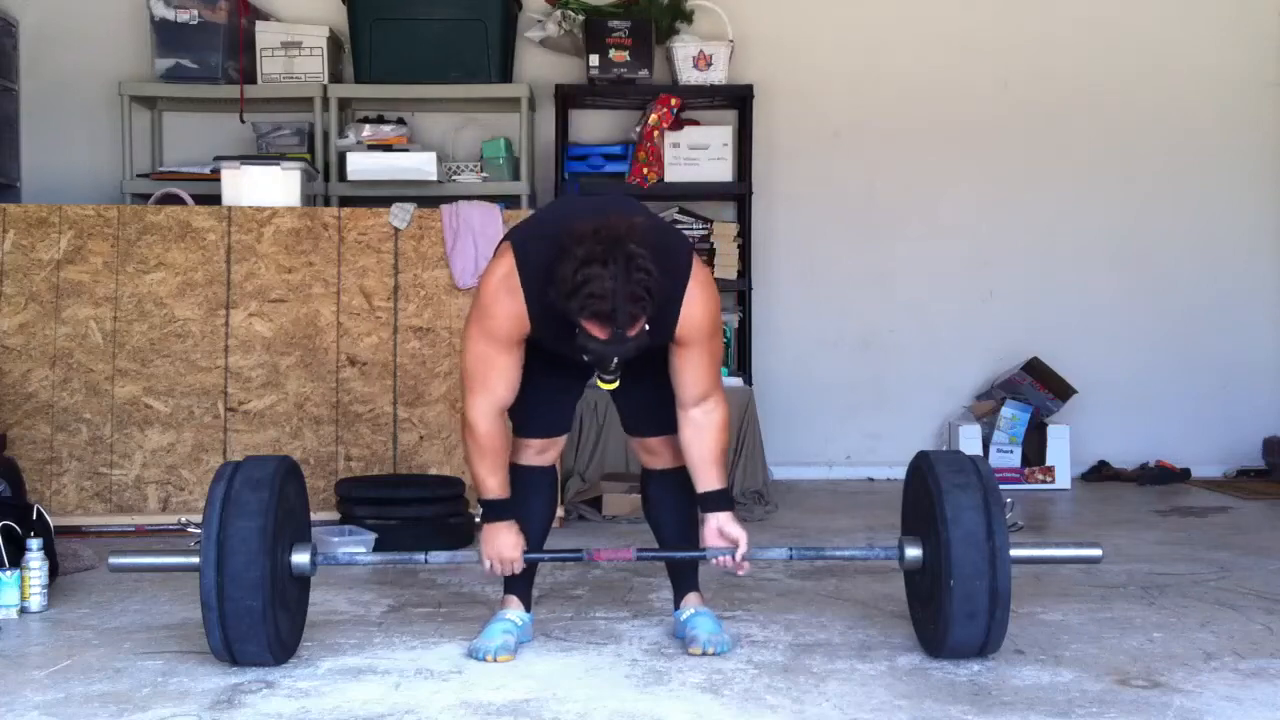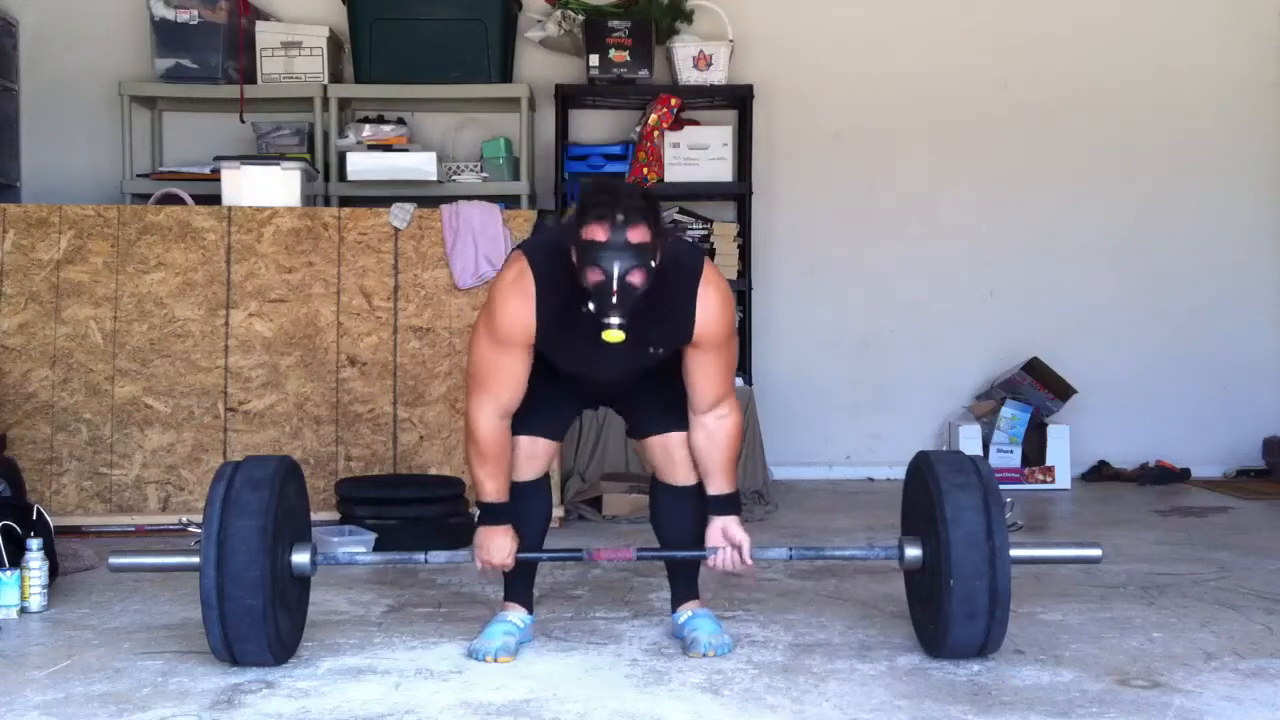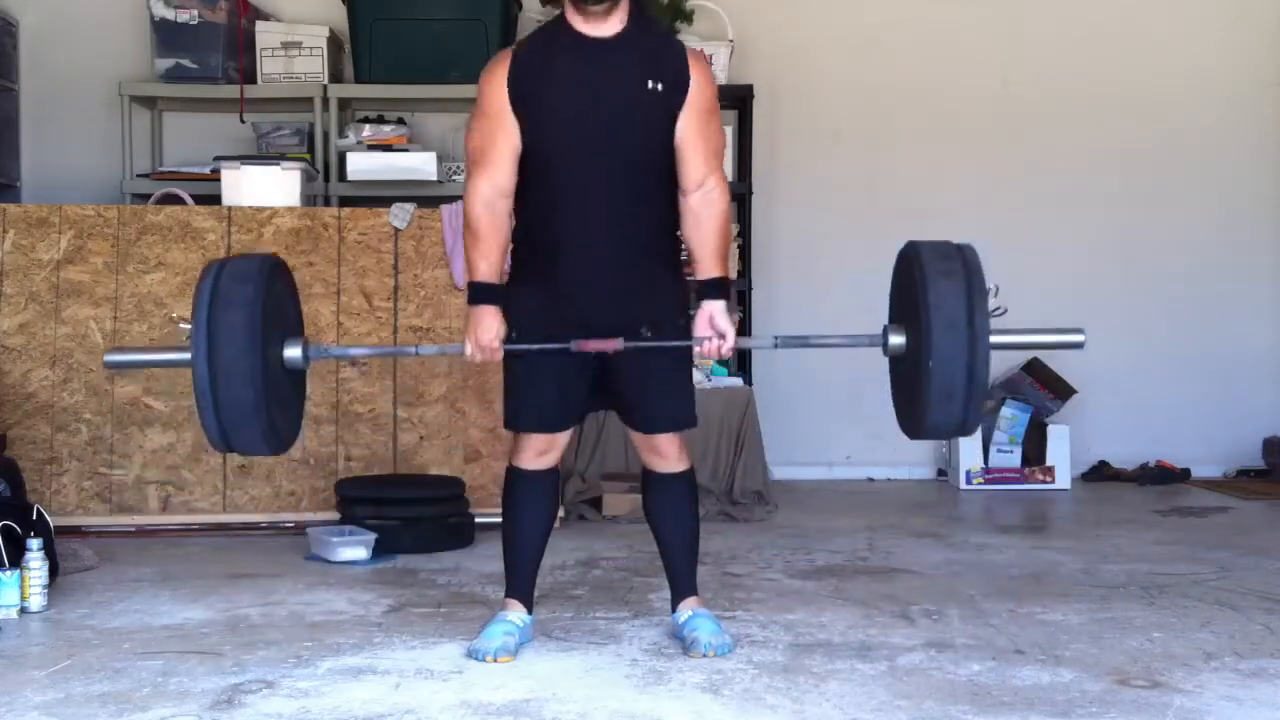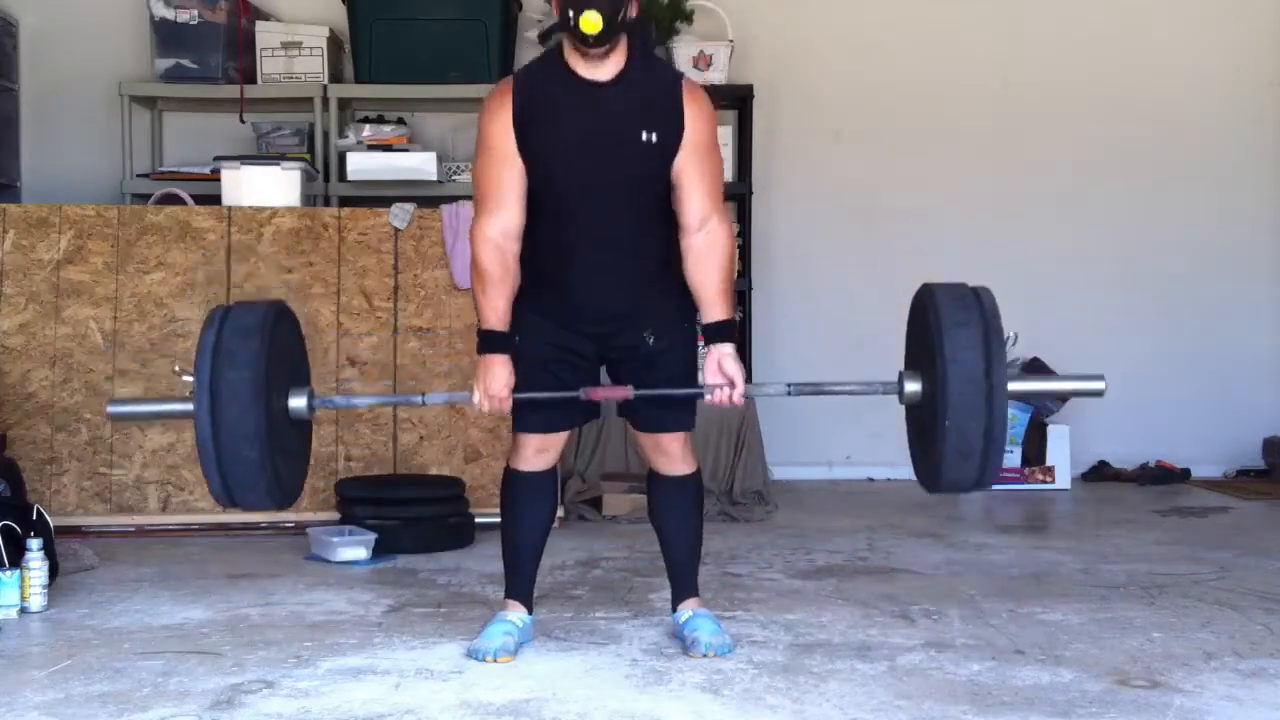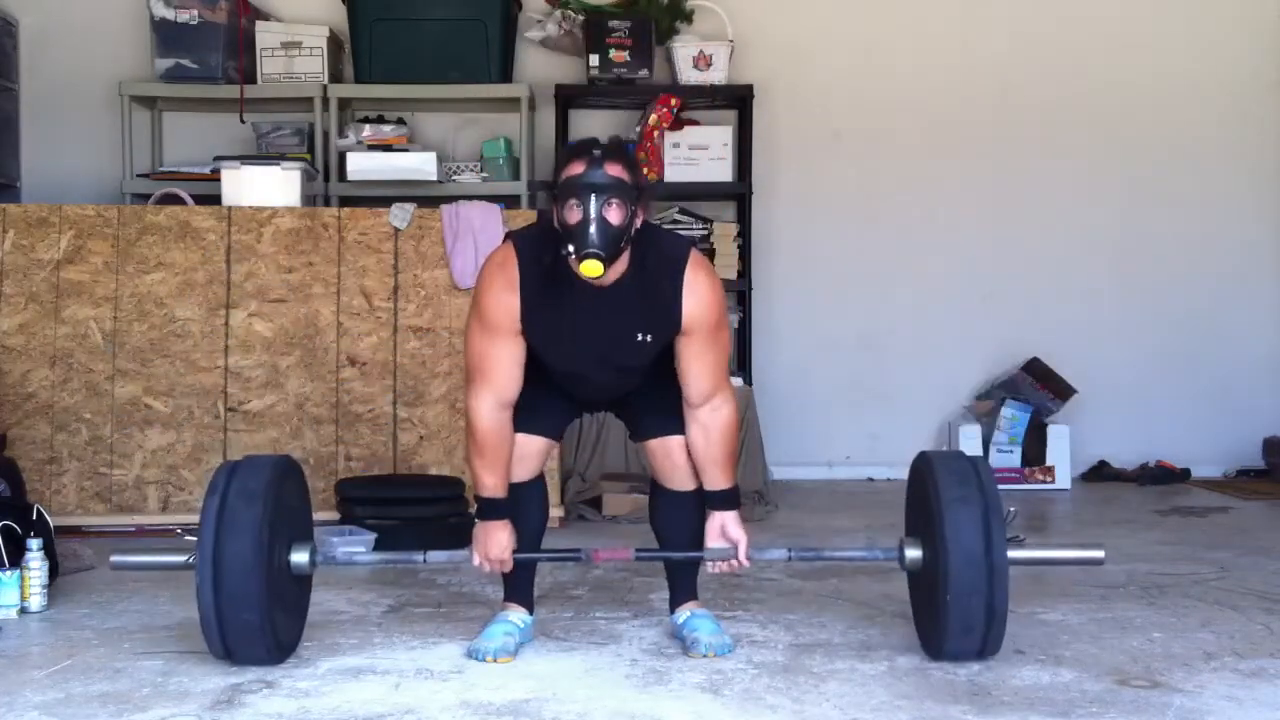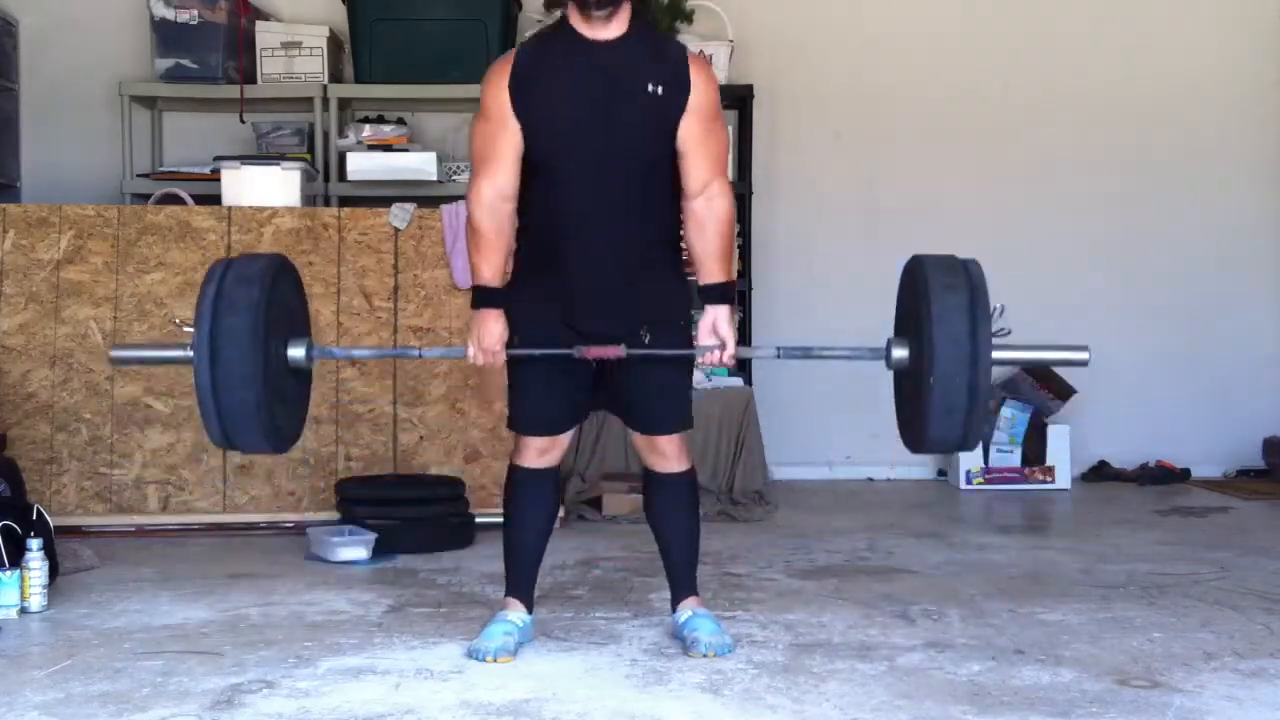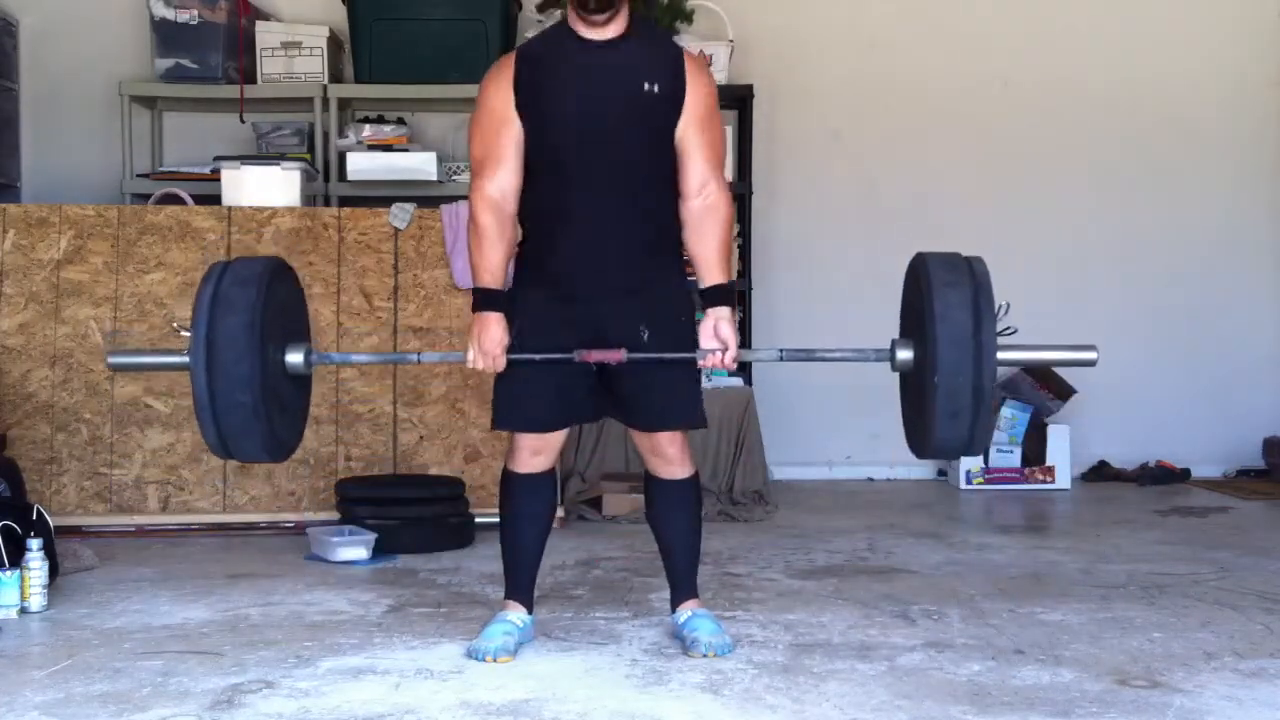
dt=0.7s
person 1, frame 1
left shoulder: (688, 287)
right shoulder: (512, 283)
left elbow: (699, 406)
right elbow: (484, 409)
left wrist: (716, 507)
right wrist: (497, 515)
right hip: (546, 340)
left knee: (661, 447)
right knee: (534, 446)
left ankle: (690, 601)
right ankle: (515, 606)
person 1, frame 2
left shoulder: (701, 292)
right shoulder: (523, 288)
left elbow: (713, 410)
right elbow: (490, 411)
left wrist: (723, 509)
right wrist: (493, 517)
right hip: (552, 369)
left knee: (678, 460)
right knee: (524, 457)
left ankle: (688, 606)
right ankle: (516, 609)
person 1, frame 3
left shoulder: (680, 64)
right shoulder: (515, 68)
left elbow: (702, 189)
right elbow: (489, 190)
left wrist: (714, 294)
right wrist: (484, 300)
left hip: (650, 300)
right hip: (543, 302)
left knee: (663, 445)
right knee: (536, 447)
left ankle: (688, 603)
right ankle: (516, 607)
person 1, frame 4
left shoulder: (678, 98)
right shoulder: (514, 100)
left elbow: (704, 224)
right elbow: (498, 231)
left wrist: (720, 335)
right wrist: (493, 348)
left hip: (652, 309)
right hip: (548, 313)
left knee: (670, 447)
right knee: (533, 449)
left ankle: (688, 604)
right ankle: (516, 608)
person 1, frame 5
left shoulder: (688, 277)
right shoulder: (509, 272)
left elbow: (707, 401)
right elbow: (491, 401)
left wrist: (722, 505)
right wrist: (492, 513)
left hip: (648, 374)
right hip: (548, 375)
left knee: (677, 458)
right knee: (518, 458)
left ankle: (687, 606)
right ankle: (516, 609)
person 1, frame 6
left shoulder: (683, 71)
right shoulder: (517, 73)
left elbow: (706, 193)
right elbow: (494, 194)
left wrist: (716, 303)
right wrist: (488, 305)
left hip: (651, 301)
right hip: (544, 303)
left knee: (666, 448)
right knee: (536, 449)
left ankle: (687, 604)
right ankle: (516, 607)
person 1, frame 7
left shoulder: (678, 71)
right shoulder: (515, 74)
left elbow: (702, 192)
right elbow: (496, 194)
left wrist: (717, 301)
right wrist: (490, 305)
left hip: (652, 298)
right hip: (544, 299)
left knee: (667, 447)
right knee: (530, 449)
left ankle: (688, 605)
right ankle: (516, 608)
